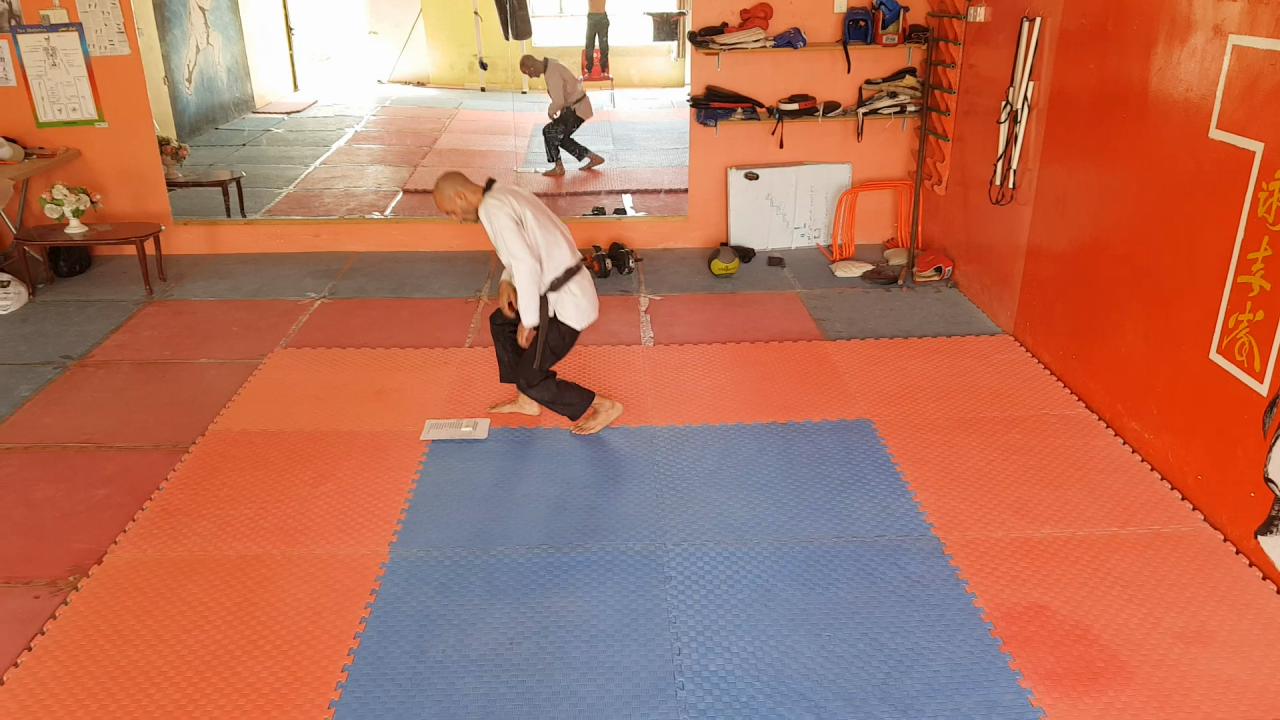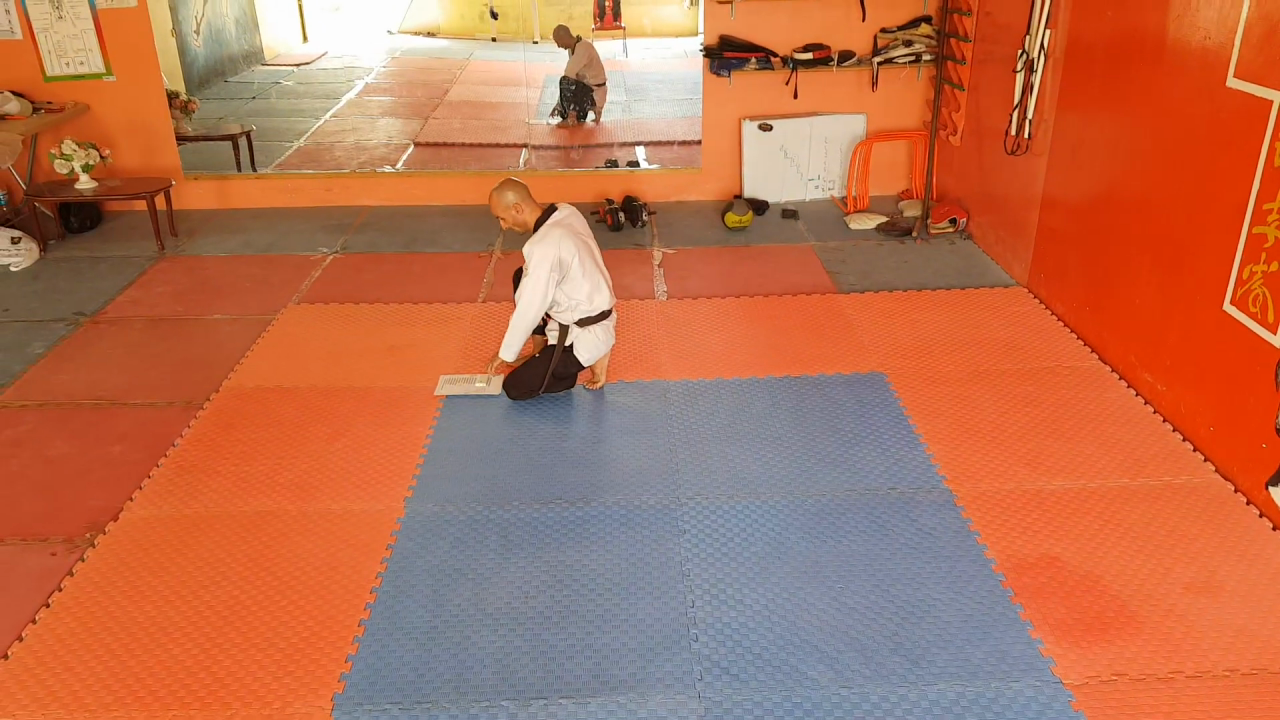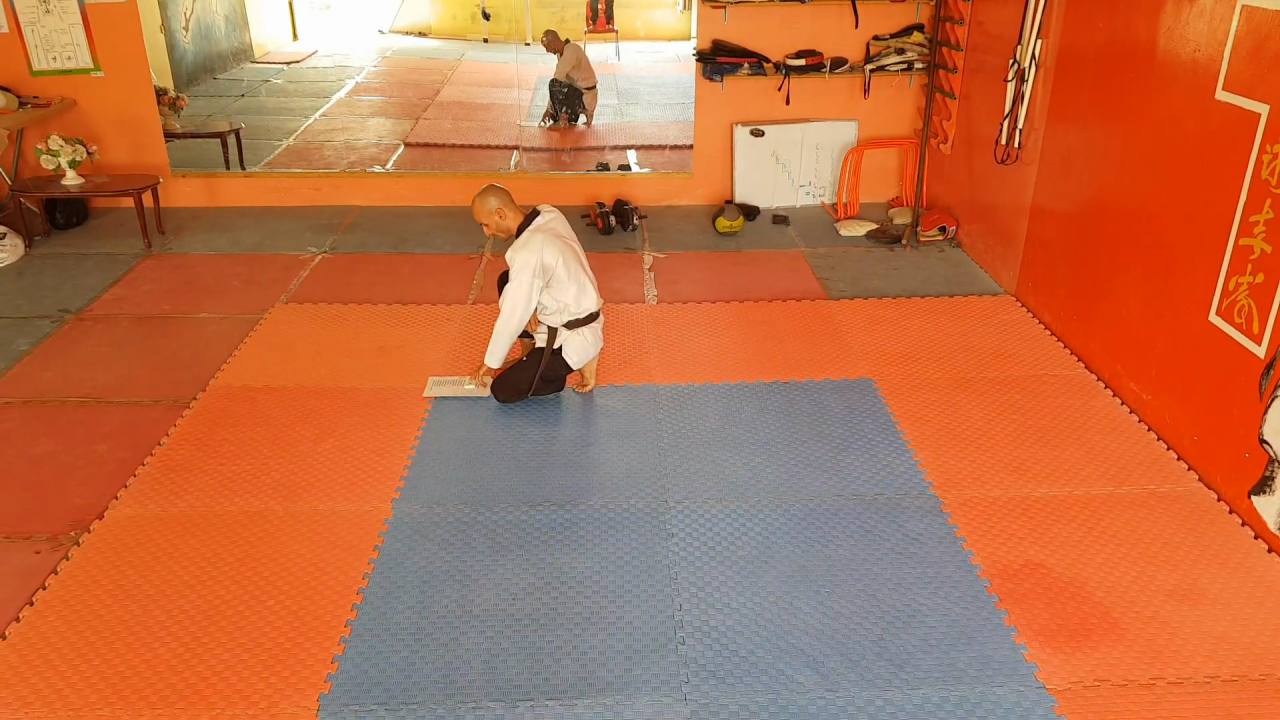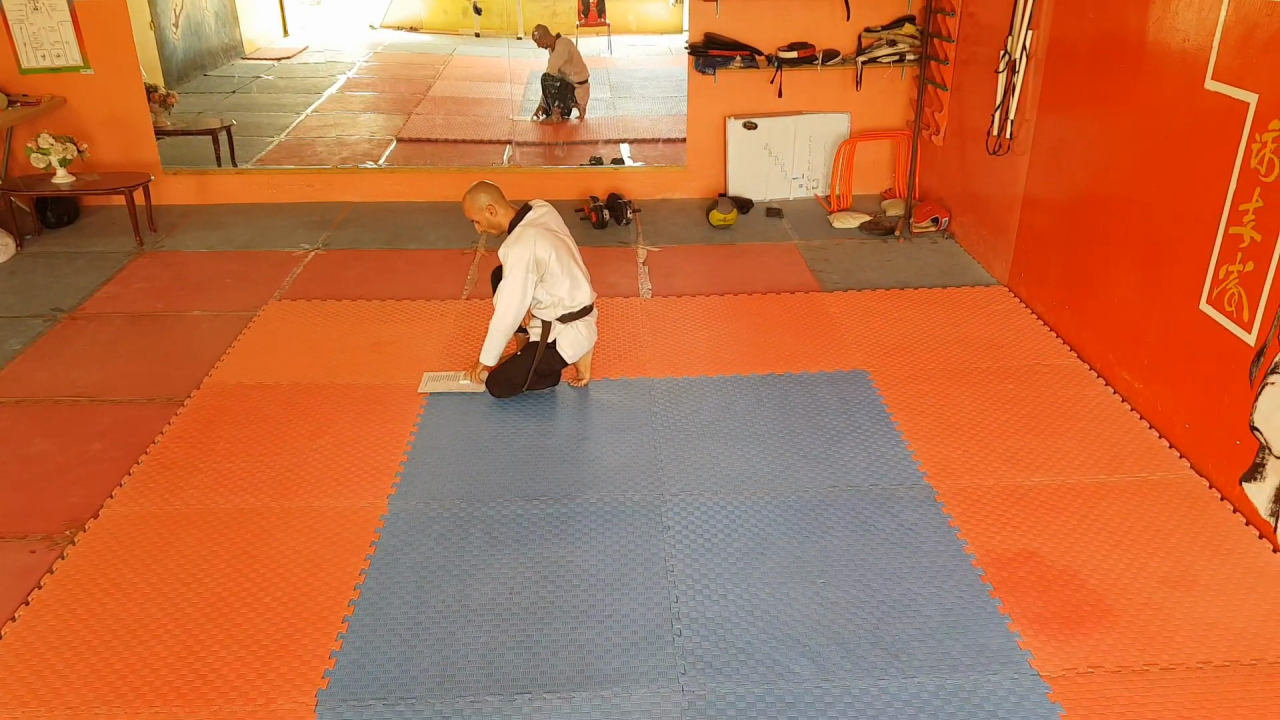
dt=1s
person 1, frame 1
left shoulder: (493, 208)
right shoulder: (504, 196)
left elbow: (526, 264)
left wrist: (529, 320)
right wrist: (508, 281)
left hip: (567, 301)
right hip: (565, 289)
left knee: (529, 377)
right knee: (501, 322)
left ankle: (603, 407)
right ankle: (527, 400)
person 1, frame 2
left shoulder: (545, 246)
right shoulder: (566, 212)
left elbow: (528, 311)
left wrist: (505, 354)
right wrist: (526, 291)
left hip: (585, 336)
right hip: (593, 312)
left knee: (515, 388)
right knee: (521, 278)
left ankle: (590, 357)
right ankle: (541, 352)
person 1, frame 3
left shoulder: (528, 252)
right shoulder: (548, 214)
left elbow: (512, 317)
left wrist: (490, 362)
right wrist: (529, 306)
left hip: (575, 339)
right hip: (578, 311)
left knee: (503, 391)
right knee: (507, 282)
left ankle: (578, 361)
right ankle: (530, 355)
person 1, frame 4
left shoulder: (521, 248)
right shoulder: (541, 209)
left elbow: (507, 314)
left wrist: (485, 360)
right wrist: (524, 301)
left hip: (568, 333)
right hip: (573, 307)
left knee: (498, 386)
right knee: (501, 277)
left ankle: (573, 354)
right ankle: (525, 349)
